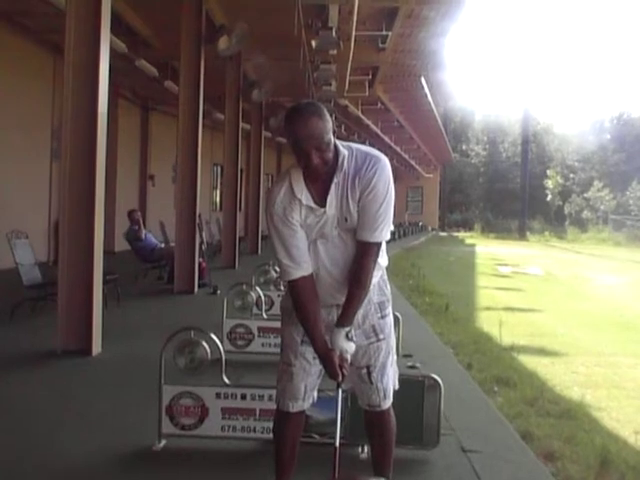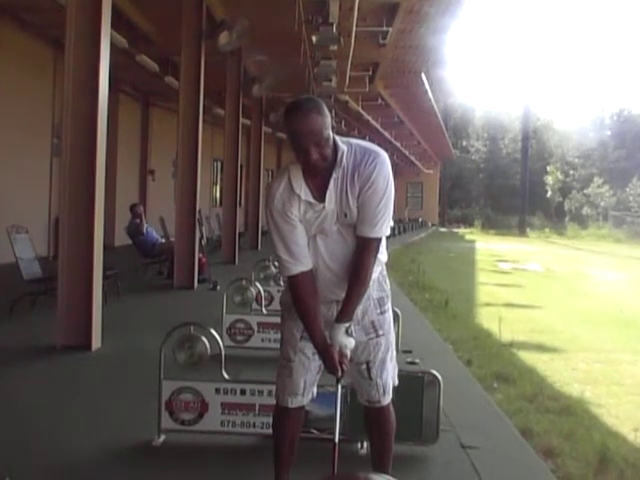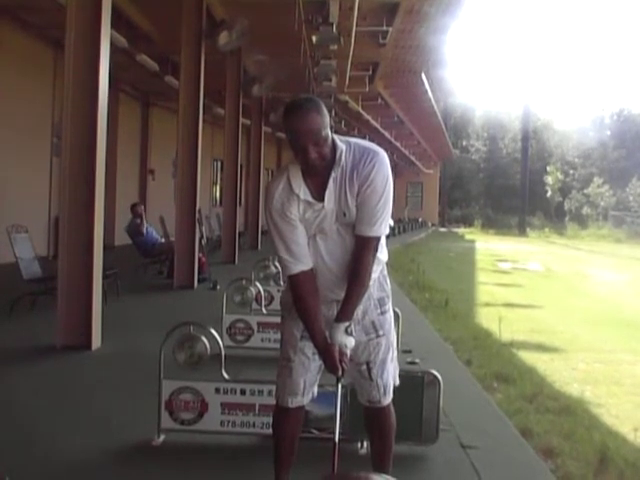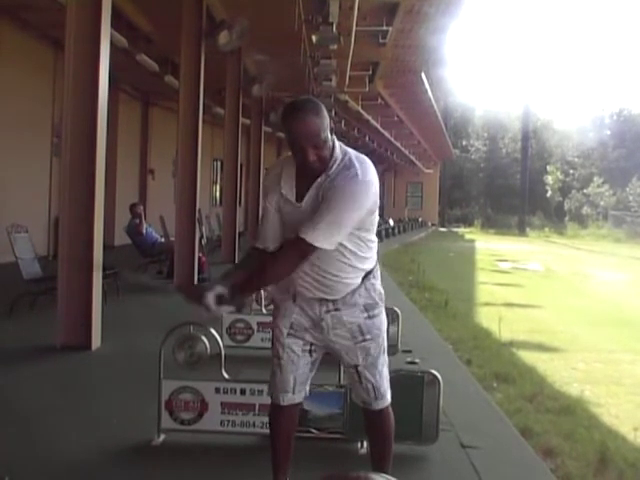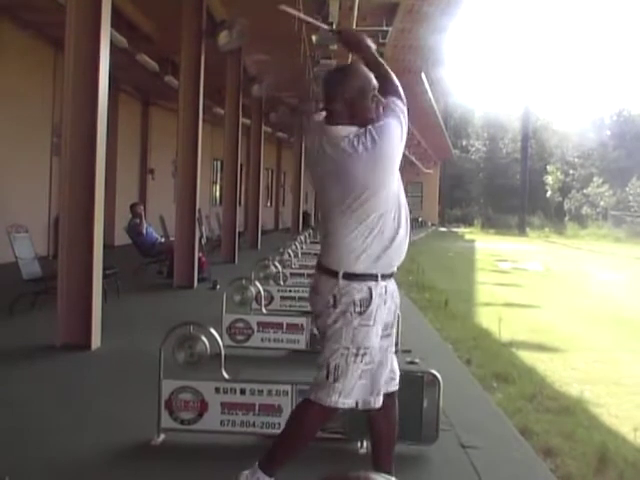
dt=1s
person 1, frame 1
left shoulder: (372, 168)
right shoulder: (282, 197)
left elbow: (369, 253)
right elbow: (298, 276)
left wrist: (343, 328)
right wrist: (322, 347)
left hip: (366, 300)
right hip: (308, 303)
left knee: (378, 400)
right knee: (290, 401)
person 1, frame 2
left shoulder: (371, 163)
right shoulder: (282, 192)
left elbow: (368, 248)
right elbow: (298, 272)
left wrist: (343, 322)
right wrist: (321, 342)
left hip: (365, 295)
right hip: (308, 299)
left knee: (378, 395)
right knee: (290, 396)
person 1, frame 3
left shoulder: (370, 162)
right shoulder: (281, 191)
left elbow: (367, 247)
right elbow: (299, 272)
left wrist: (343, 322)
right wrist: (322, 341)
left hip: (365, 295)
right hip: (308, 299)
left knee: (378, 396)
right knee: (290, 397)
person 1, frame 4
left shoulder: (357, 176)
right shoulder: (279, 175)
left elbow: (298, 252)
right elbow: (267, 250)
left wrist: (235, 294)
right wrist: (224, 285)
left hip: (354, 300)
right hip: (294, 300)
left knee: (374, 398)
right knee: (285, 397)
person 1, frame 5
left shoulder: (320, 135)
right shoulder: (376, 147)
right elbow: (395, 100)
right wrist: (369, 53)
left hip: (373, 284)
right hip: (357, 290)
left knee: (384, 387)
right knee: (330, 395)
